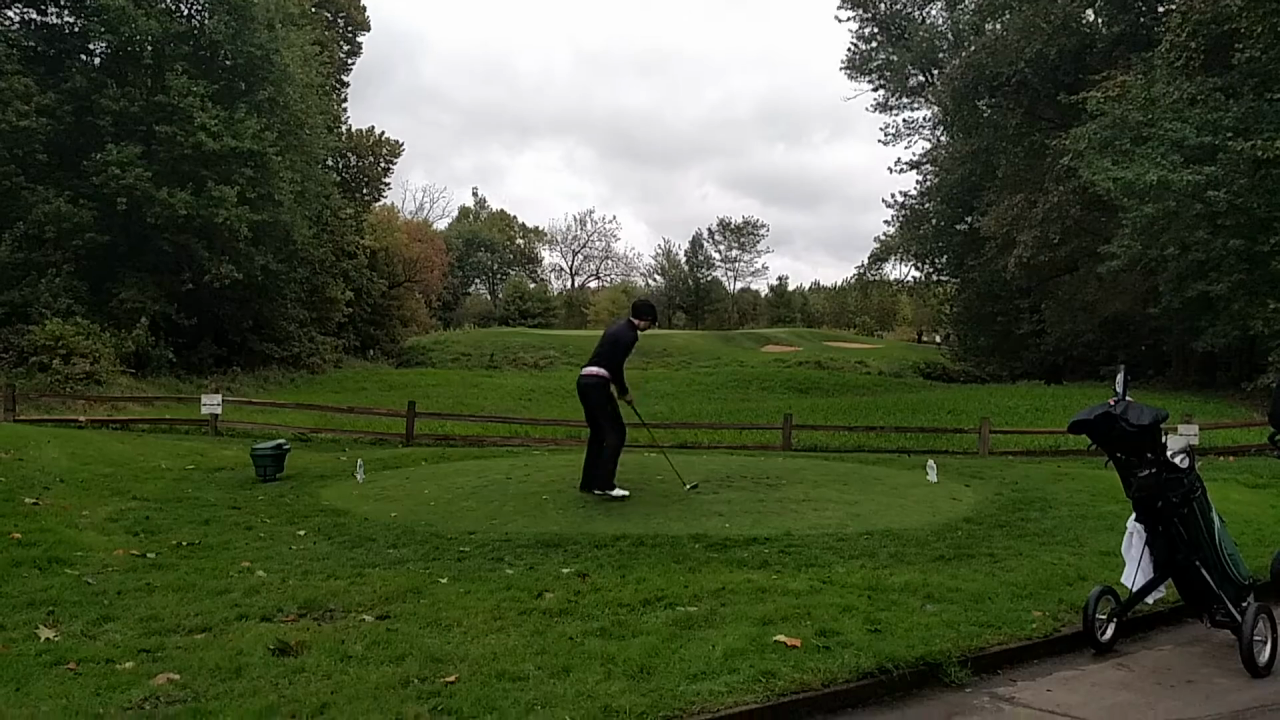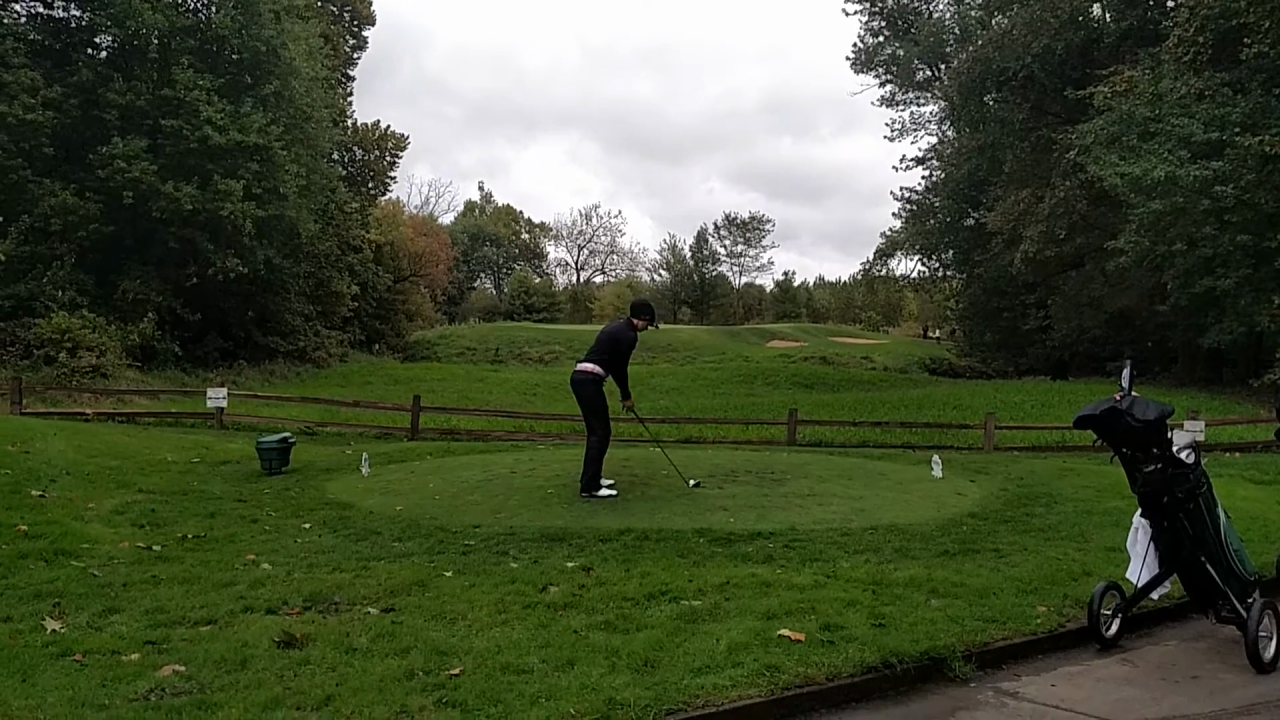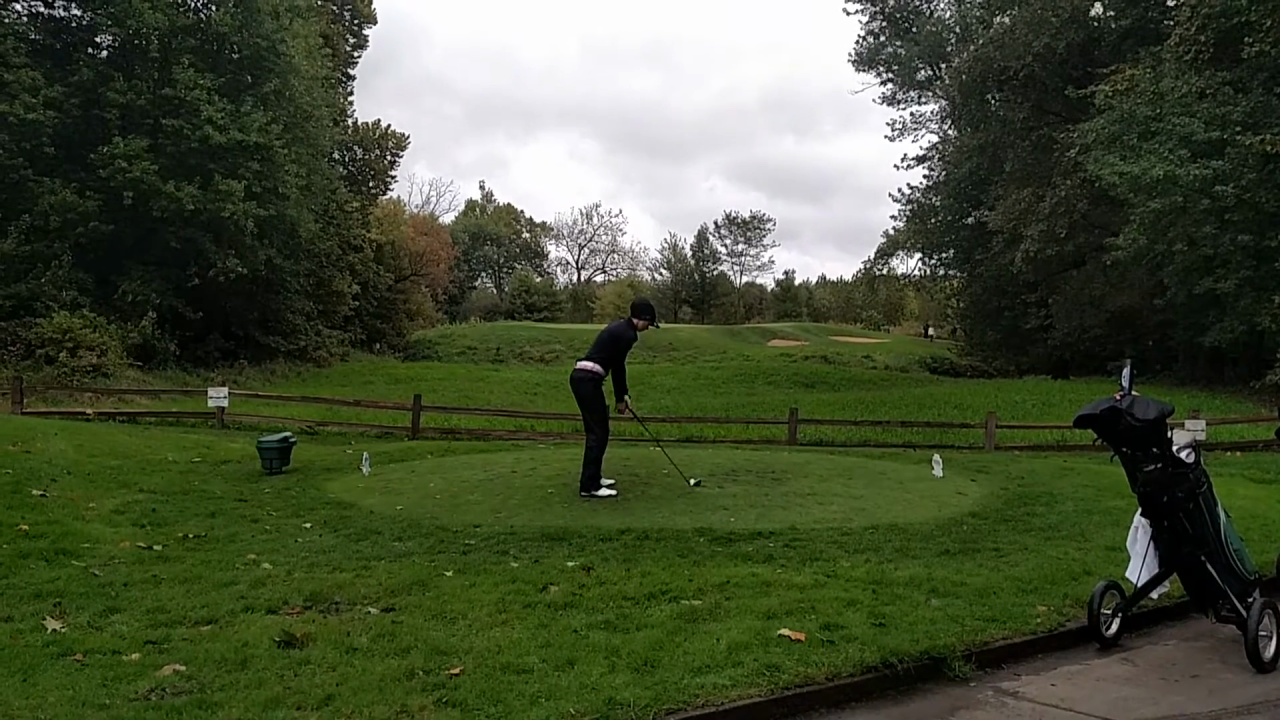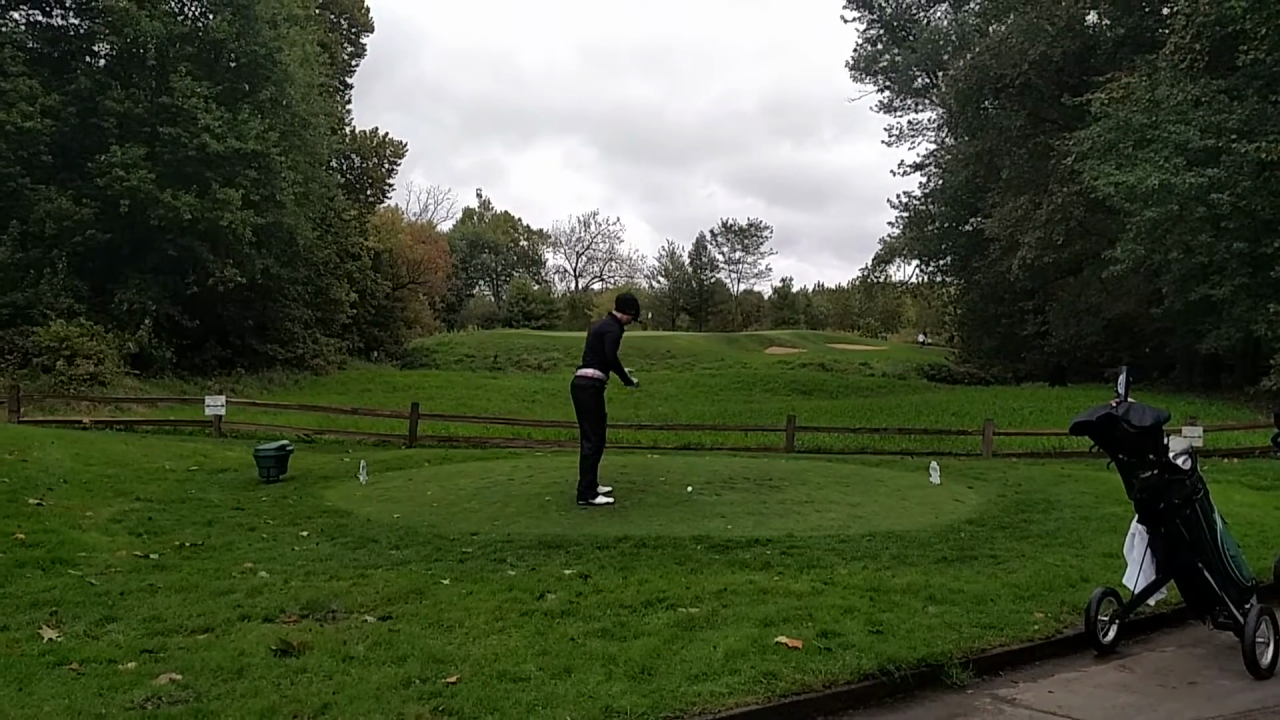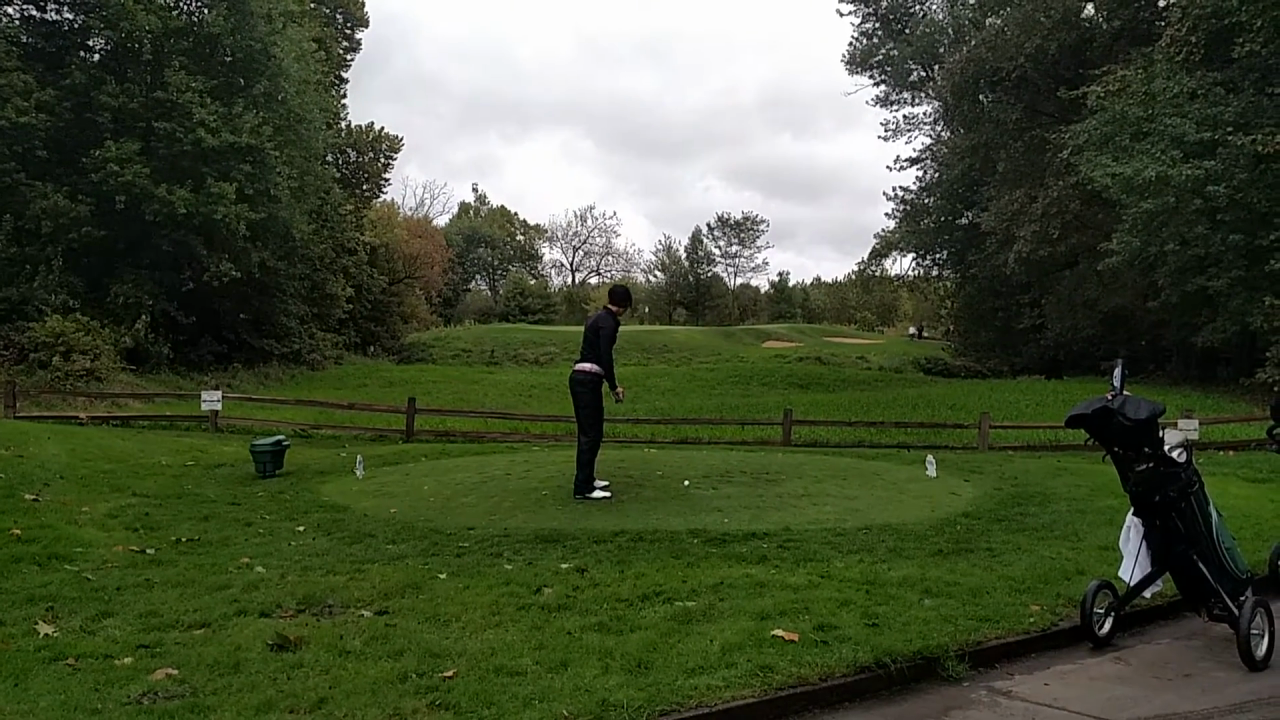
dt=1s
person 1, frame 1
left shoulder: (619, 327)
right shoulder: (628, 335)
right elbow: (616, 366)
left wrist: (618, 388)
right wrist: (624, 391)
left hip: (586, 381)
right hip: (596, 383)
left knee: (598, 432)
right knee: (616, 431)
left ankle: (590, 482)
right ankle: (605, 484)
person 1, frame 2
left shoulder: (617, 327)
right shoulder: (628, 335)
right elbow: (620, 367)
left wrist: (623, 392)
right wrist: (626, 396)
left hip: (581, 377)
right hip: (589, 380)
left knee: (596, 430)
right knee: (601, 432)
left ankle: (590, 478)
right ankle: (590, 486)
person 1, frame 3
left shoulder: (620, 327)
right shoulder: (627, 334)
left elbow: (616, 365)
right elbow: (617, 368)
left wrist: (624, 394)
right wrist: (619, 399)
left hip: (582, 376)
right hip: (588, 379)
left knee: (596, 430)
right knee: (598, 432)
left ankle: (592, 477)
right ankle: (589, 486)
person 1, frame 4
left shoulder: (600, 324)
right shoulder: (613, 327)
right elbow: (611, 358)
left wrist: (621, 371)
right wrist: (627, 380)
left hip: (582, 383)
right hip: (590, 385)
left knee: (591, 437)
right knee: (594, 438)
left ankle: (589, 485)
right ankle: (586, 493)
person 1, frame 5
left shoulder: (597, 318)
right shoulder: (608, 322)
right elbow: (605, 355)
left wrist: (609, 382)
right wrist: (613, 386)
left hip: (582, 377)
right hip: (588, 380)
left knee: (589, 432)
right knee: (591, 433)
left ankle: (586, 479)
right ankle: (583, 487)
